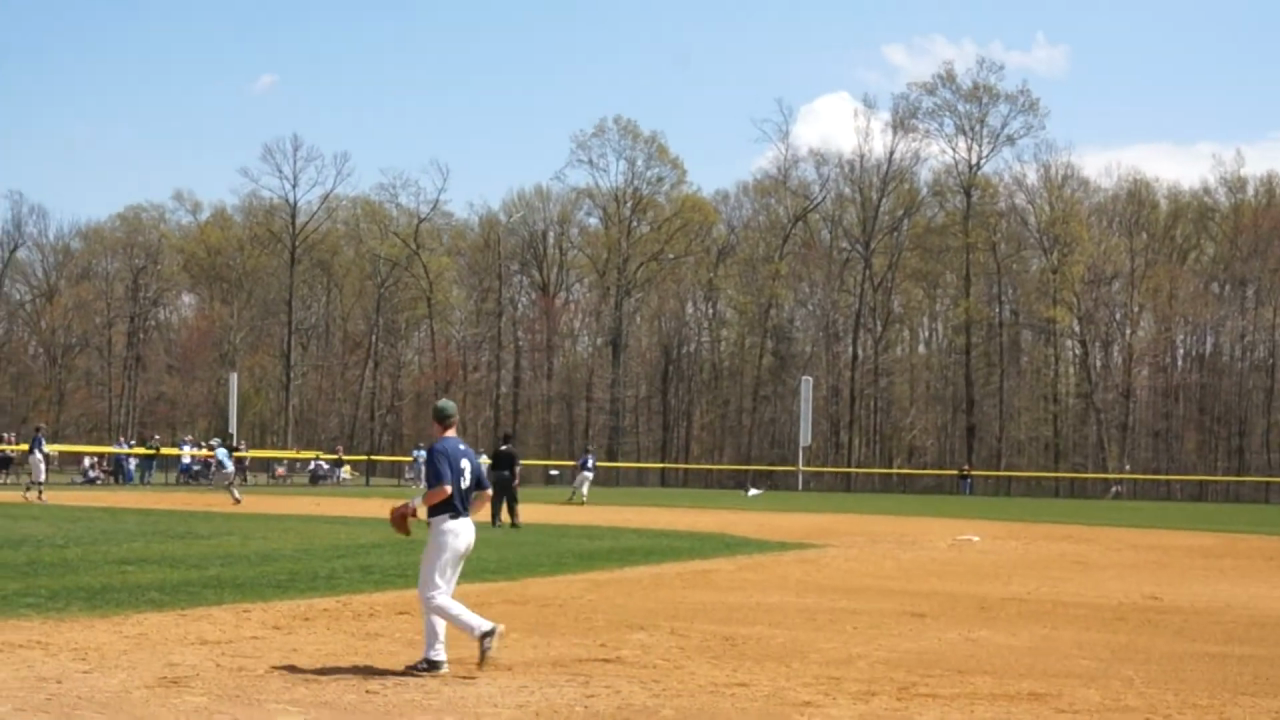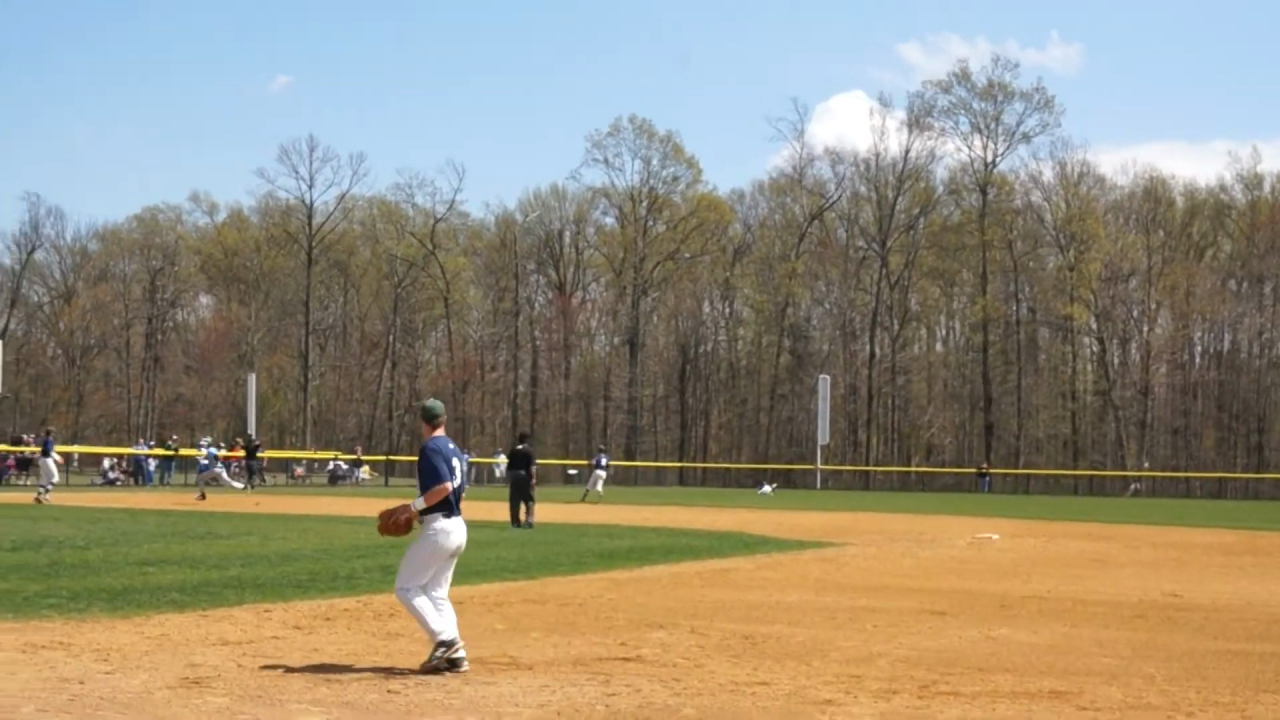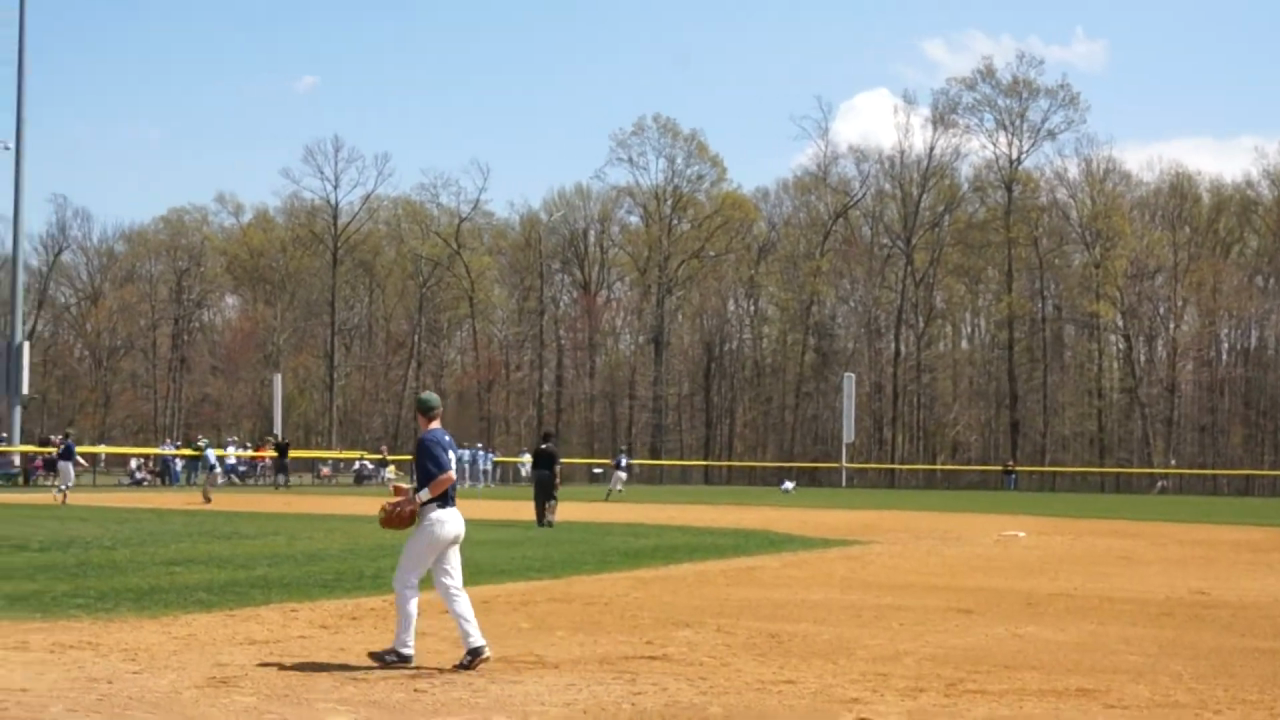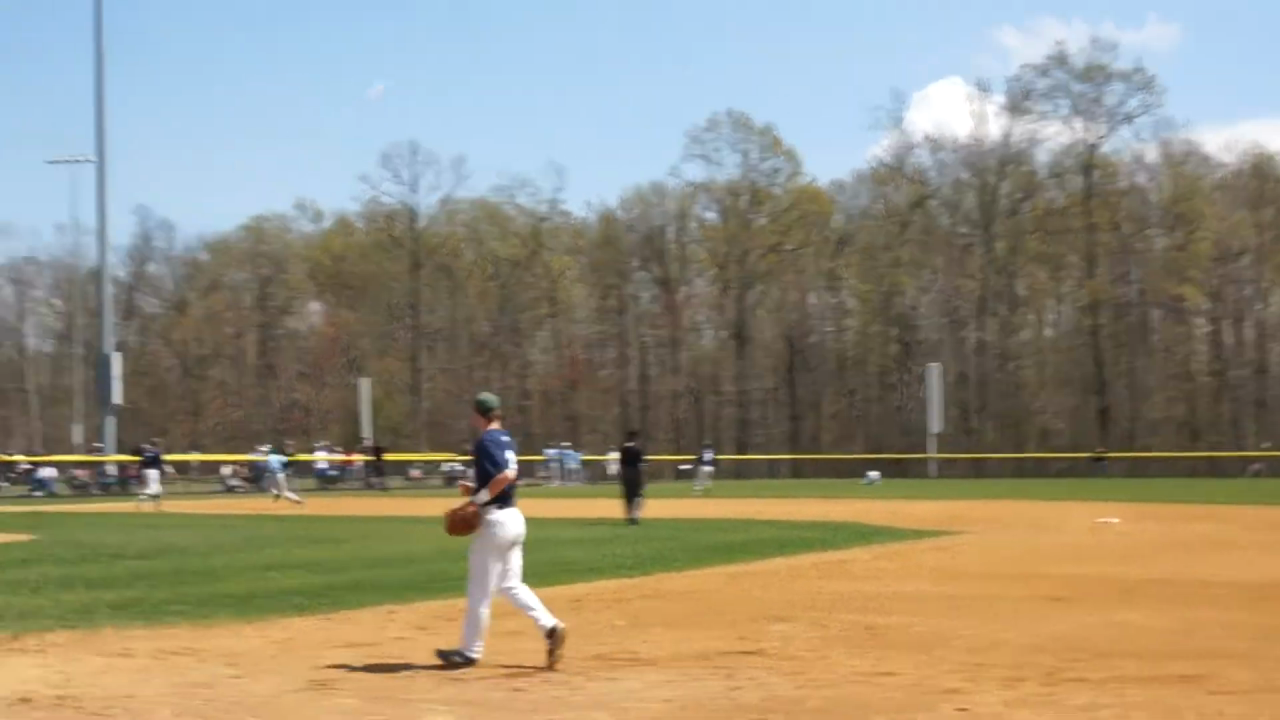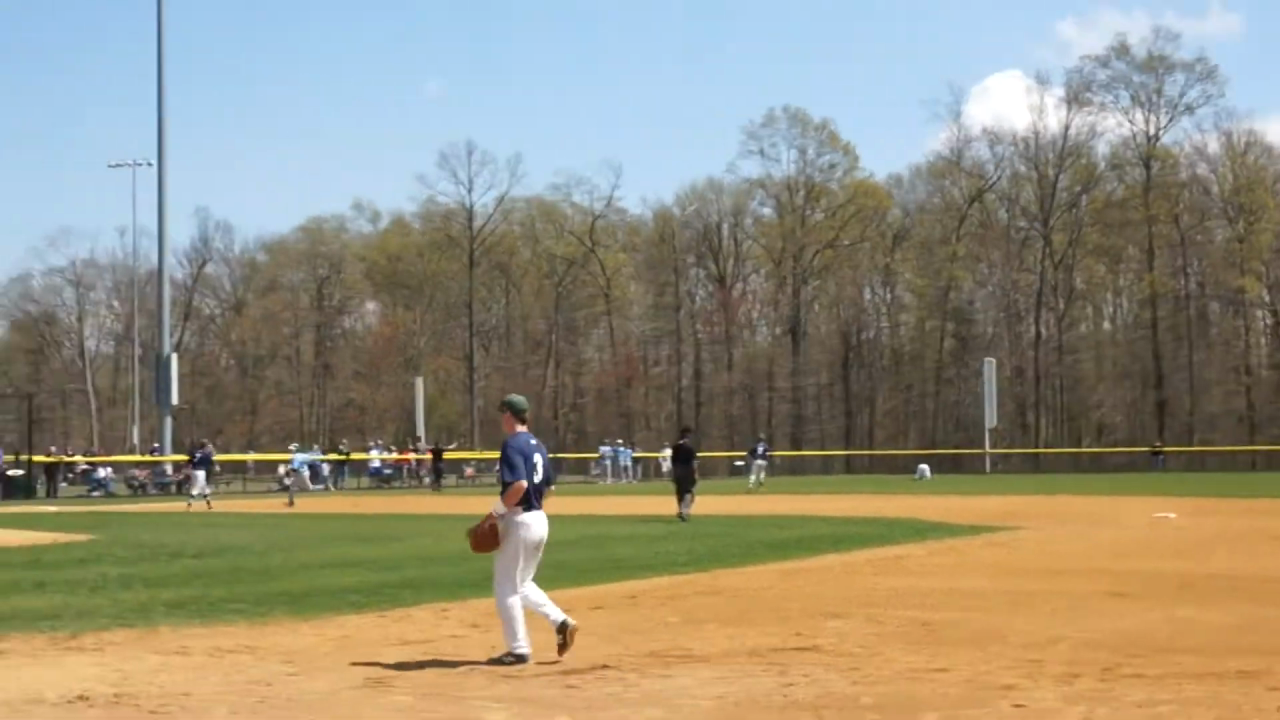
dt=0.1s
person 1, frame 1
left shoulder: (438, 449)
right shoulder: (468, 453)
left elbow: (443, 489)
right elbow: (486, 492)
left wrist: (416, 503)
left hip: (446, 529)
right hip: (465, 528)
left knee: (432, 597)
right knee: (439, 593)
left ankle: (484, 629)
right ankle: (434, 657)
person 1, frame 2
left shoulder: (430, 448)
right shoulder: (453, 450)
left elbow: (445, 486)
left wrist: (416, 505)
left hip: (438, 529)
right hip: (456, 527)
left knee: (406, 587)
right knee: (435, 592)
left ankle: (444, 637)
right ankle: (454, 657)
person 1, frame 3
left shoulder: (427, 440)
right shoulder: (448, 440)
left elbow: (449, 476)
left wrist: (419, 496)
right wrist: (413, 492)
left hip: (434, 521)
right hip: (453, 519)
left knee: (405, 583)
right knee: (450, 587)
left ankle: (403, 650)
right ankle: (475, 645)
person 1, frame 4
left shoulder: (486, 441)
right shoulder: (508, 442)
left elbow: (506, 475)
left wrist: (481, 496)
right wrist: (478, 491)
left hip: (494, 521)
right hip: (514, 519)
left knee: (479, 588)
right knee: (511, 585)
left ankle: (469, 651)
right ankle: (550, 627)
person 1, frame 5
left shoulder: (512, 445)
right shoulder: (538, 446)
left elbow: (519, 485)
right elbow: (548, 487)
left wrist: (499, 509)
left hip: (519, 523)
right hip: (539, 521)
left knee: (507, 589)
right knee: (522, 586)
left ankle: (519, 649)
right ankle: (560, 622)
